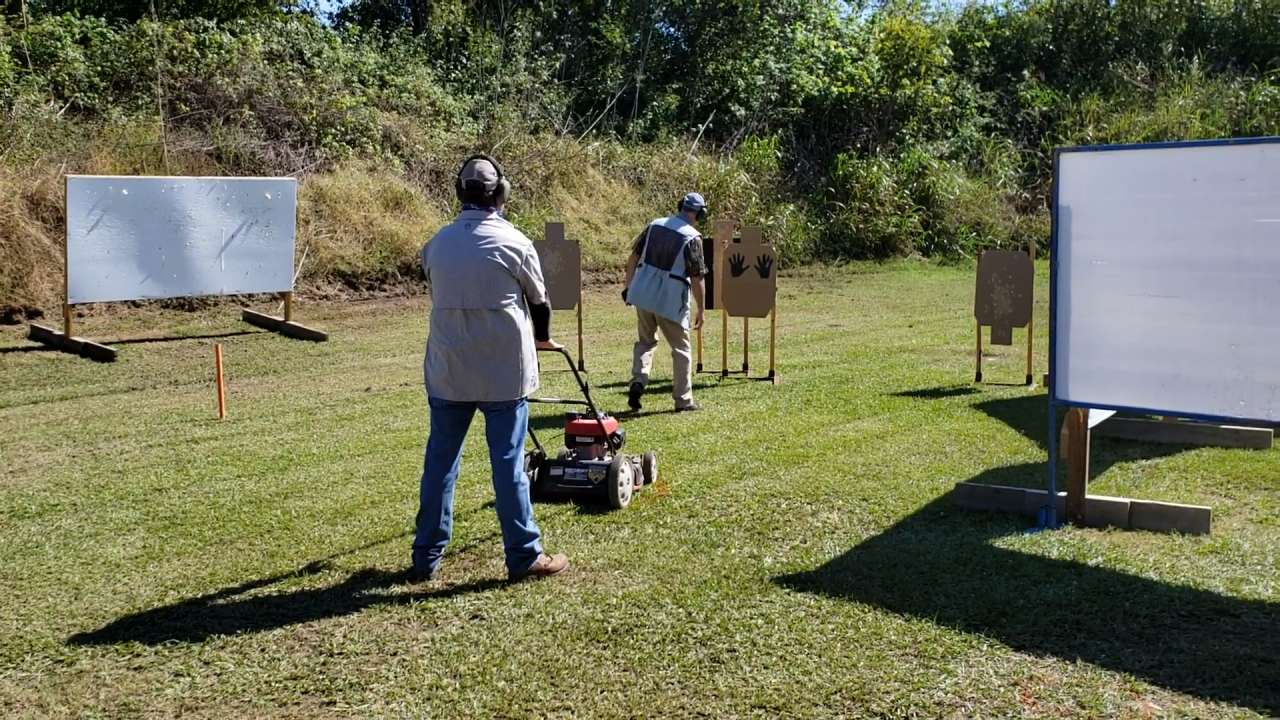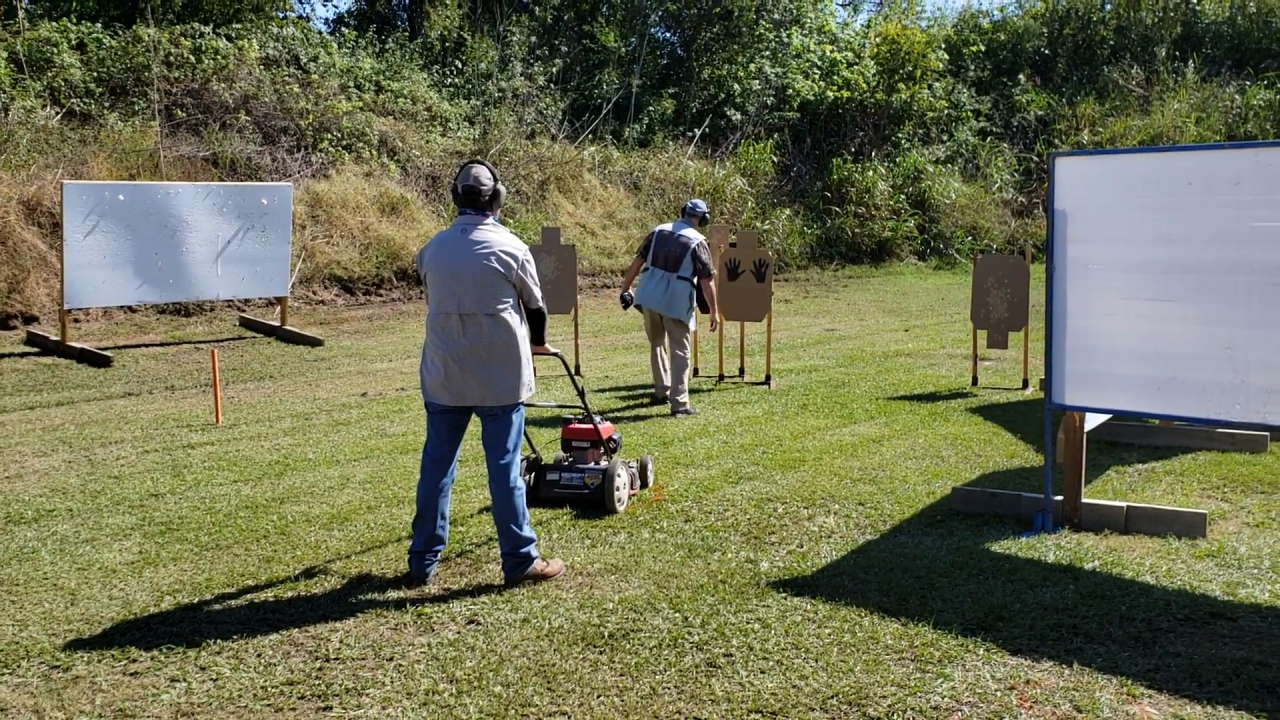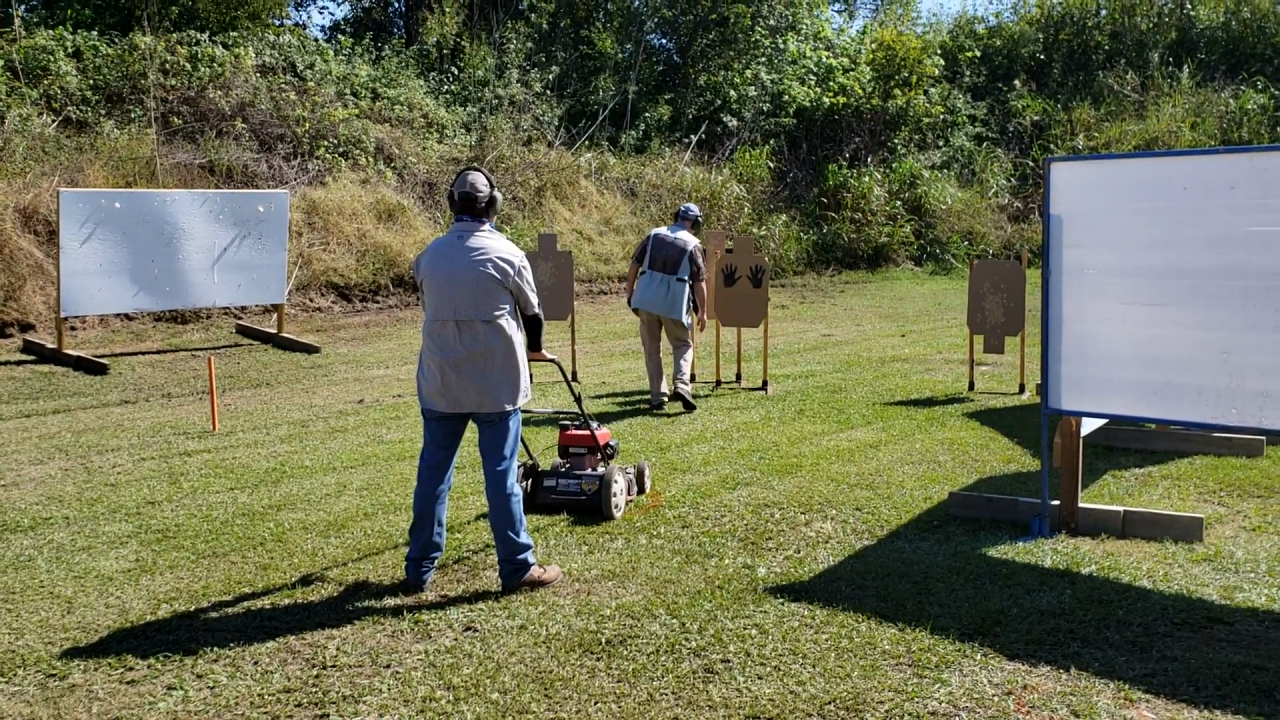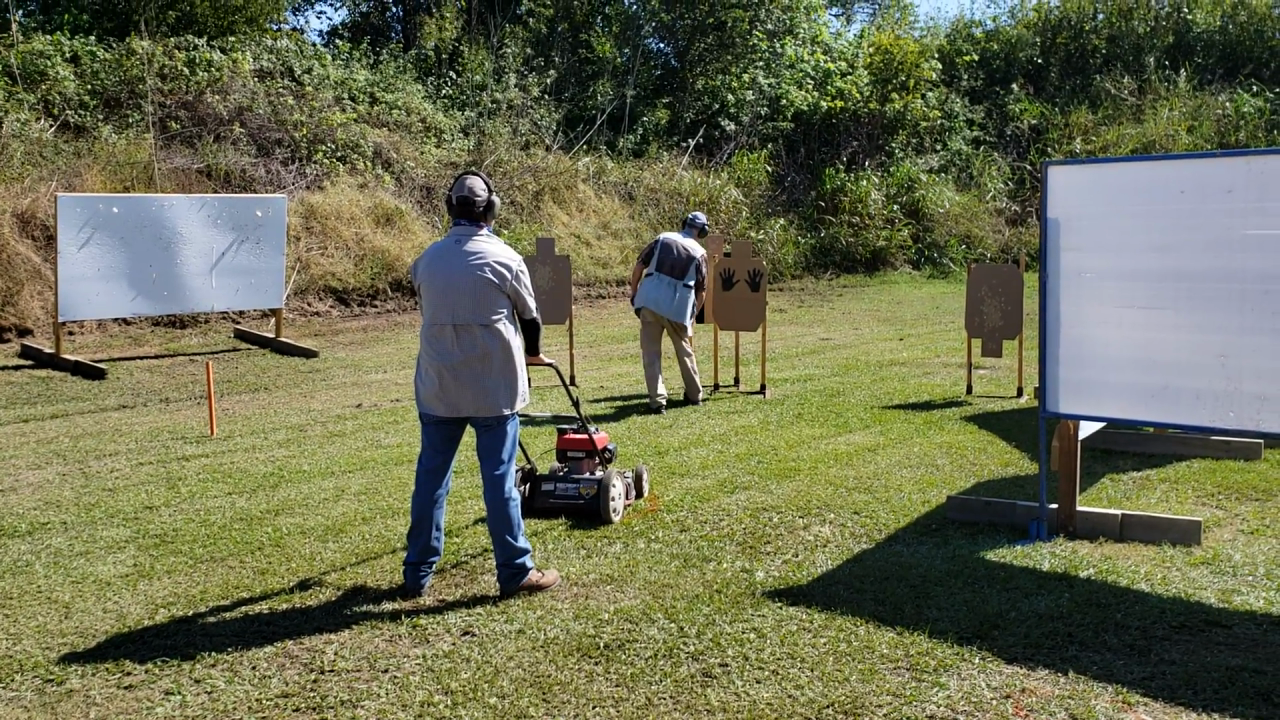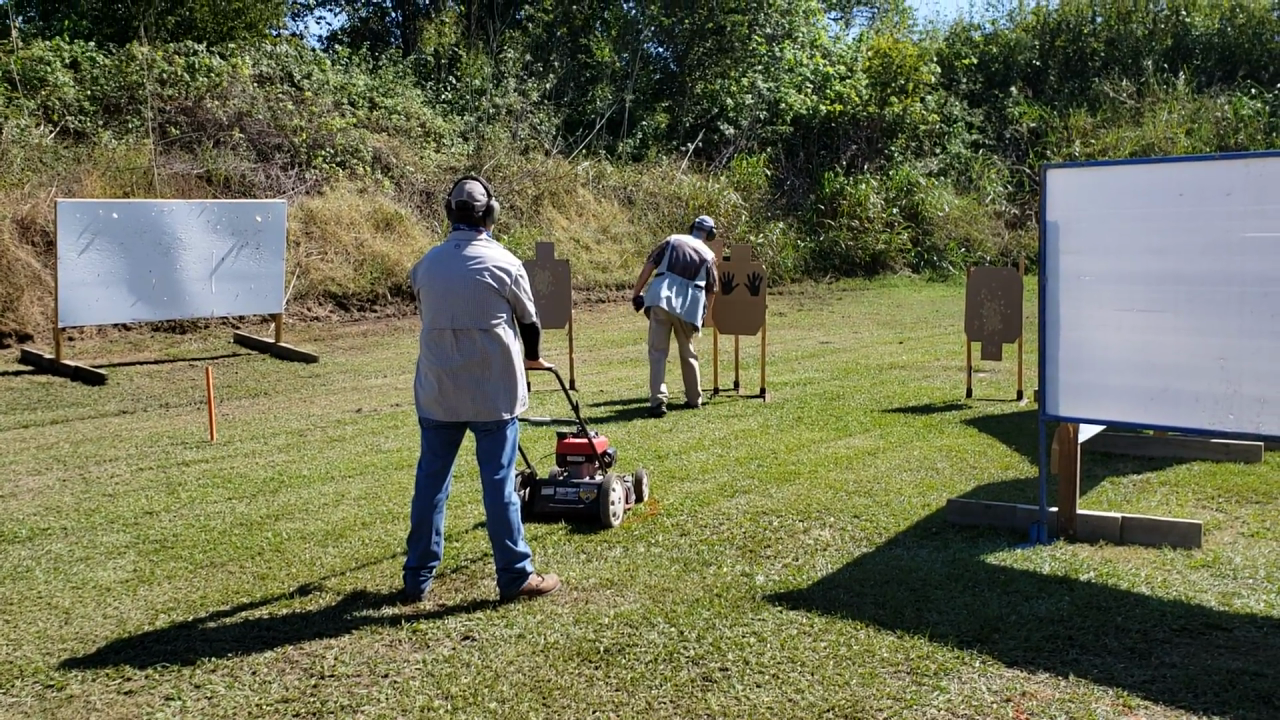
dt=0.3s
person 1, frame 1
left shoulder: (436, 244)
right shoulder: (514, 243)
right elbow: (538, 300)
right wrist: (542, 339)
left hip: (448, 370)
right hip: (503, 371)
left knee: (440, 461)
right knee: (508, 463)
left ankle: (426, 556)
right ankle: (524, 556)
person 1, frame 2
left shoulder: (432, 249)
right shoulder: (510, 247)
right elbow: (534, 305)
right wrist: (538, 343)
left hip: (443, 375)
right hip: (499, 376)
left knee: (436, 466)
right knee: (504, 468)
left ankle: (422, 561)
right ankle: (520, 561)
person 1, frame 3
left shoulder: (428, 255)
right shoulder: (506, 254)
right elbow: (531, 311)
right wrist: (534, 349)
left hip: (440, 382)
right hip: (495, 382)
left knee: (432, 473)
right knee: (501, 475)
left ankle: (419, 568)
right ankle: (517, 567)
person 1, frame 4
left shoulder: (427, 259)
right shoulder: (504, 258)
right elbow: (529, 316)
right wrist: (532, 354)
left hip: (437, 387)
right hip: (493, 387)
left knee: (430, 477)
right knee: (499, 479)
left ankle: (417, 573)
right ankle: (515, 572)
person 1, frame 5
left shoulder: (426, 264)
right shoulder: (503, 263)
right elbow: (528, 319)
right wrist: (532, 358)
left hip: (437, 391)
right hip: (493, 391)
left knee: (430, 482)
right knee: (498, 483)
left ankle: (417, 577)
right ankle: (515, 576)
person 2, frame 1
left shoulder: (655, 225)
right shoulder: (692, 237)
left elbow: (634, 257)
right elbow: (697, 278)
left wrist: (629, 283)
right wrist: (700, 309)
left hip: (643, 294)
right hip: (671, 299)
left knee: (646, 341)
right knee: (681, 348)
left ankle: (638, 382)
right ankle: (683, 399)
person 2, frame 2
left shoulder: (659, 230)
right shoulder: (698, 241)
left elbow: (638, 261)
right elbow: (707, 280)
left wrist: (625, 288)
right wrist: (714, 311)
left hip: (650, 296)
right hip: (677, 301)
left knee: (657, 344)
right knee: (680, 352)
left ankle: (662, 392)
right ankle: (679, 404)
person 2, frame 3
left shoulder: (654, 234)
right shoulder: (692, 244)
left elbow: (634, 265)
right elbow: (699, 282)
left wrist: (630, 291)
right wrist: (702, 312)
left hip: (648, 299)
right hip: (675, 302)
left knee: (652, 349)
right knee: (683, 346)
left ankle: (658, 397)
right ankle: (681, 385)
person 2, frame 4
left shoulder: (663, 238)
right shoulder: (699, 253)
left elbow: (639, 265)
right elbow: (700, 289)
left wrist: (633, 290)
right wrist: (693, 313)
left hip: (650, 300)
right hip: (678, 306)
left knee: (651, 353)
right knee: (684, 351)
left ankle: (657, 401)
right ankle: (694, 395)
person 2, frame 5
left shoulder: (672, 240)
right shoulder: (708, 255)
left elbow: (649, 266)
right elbow: (711, 292)
left wrist: (637, 291)
right wrist: (704, 315)
left hip: (661, 300)
right hip: (688, 307)
left knee: (658, 351)
right knee: (688, 353)
left ankle: (659, 400)
right ankle: (694, 399)
